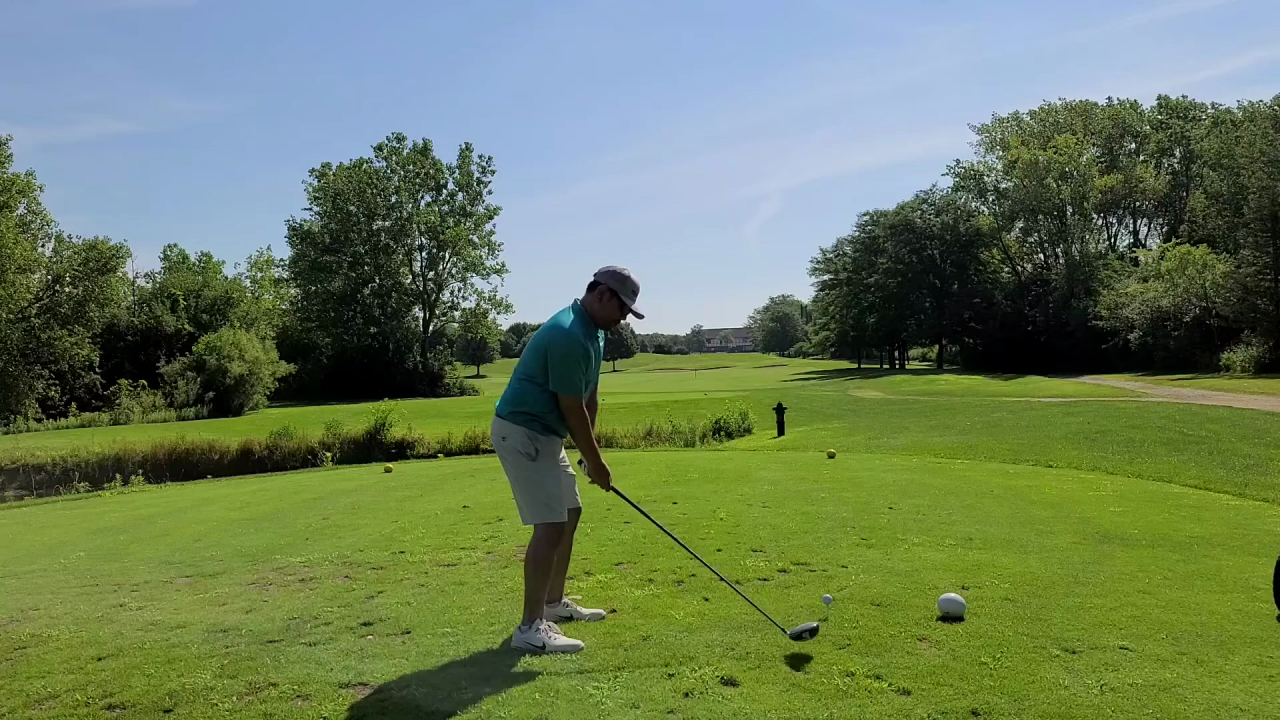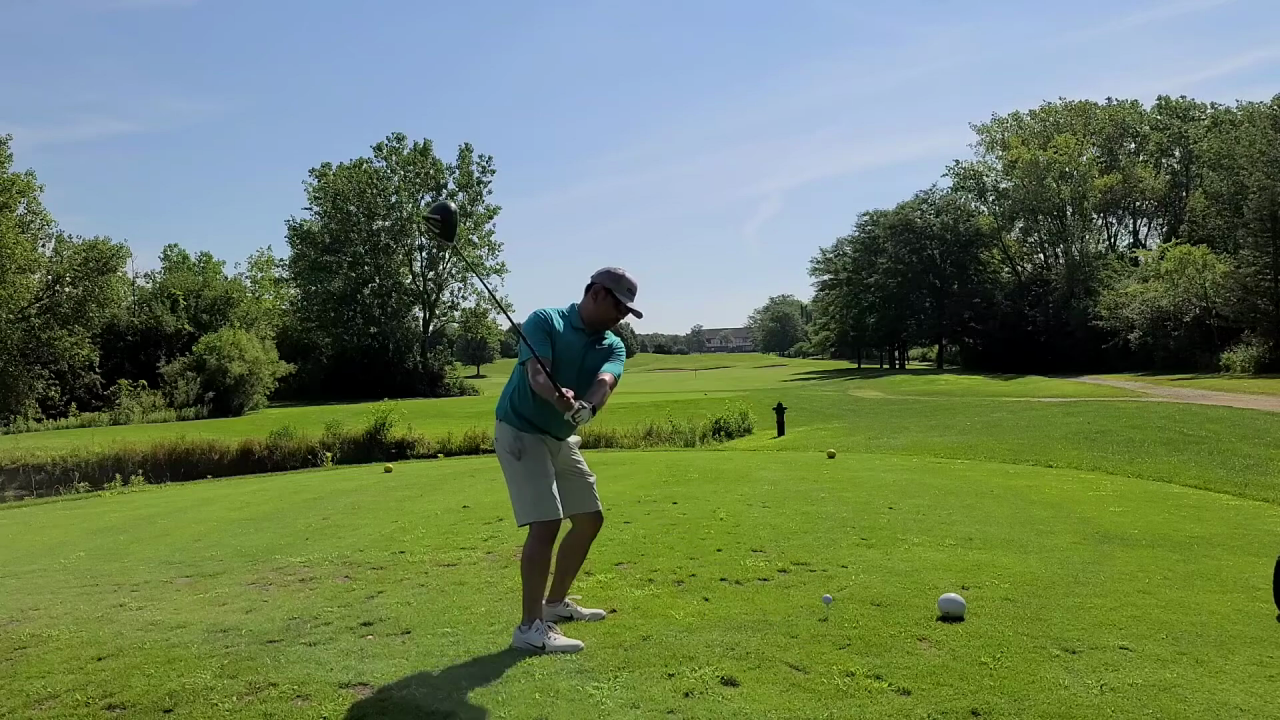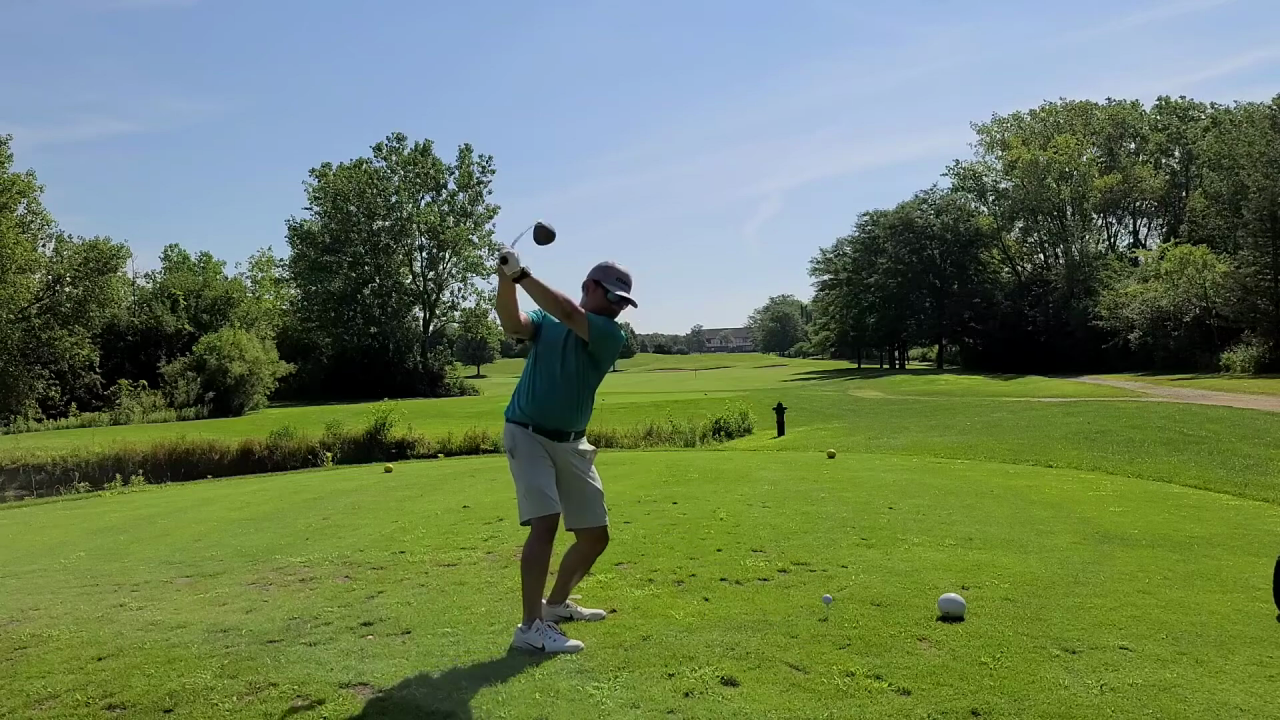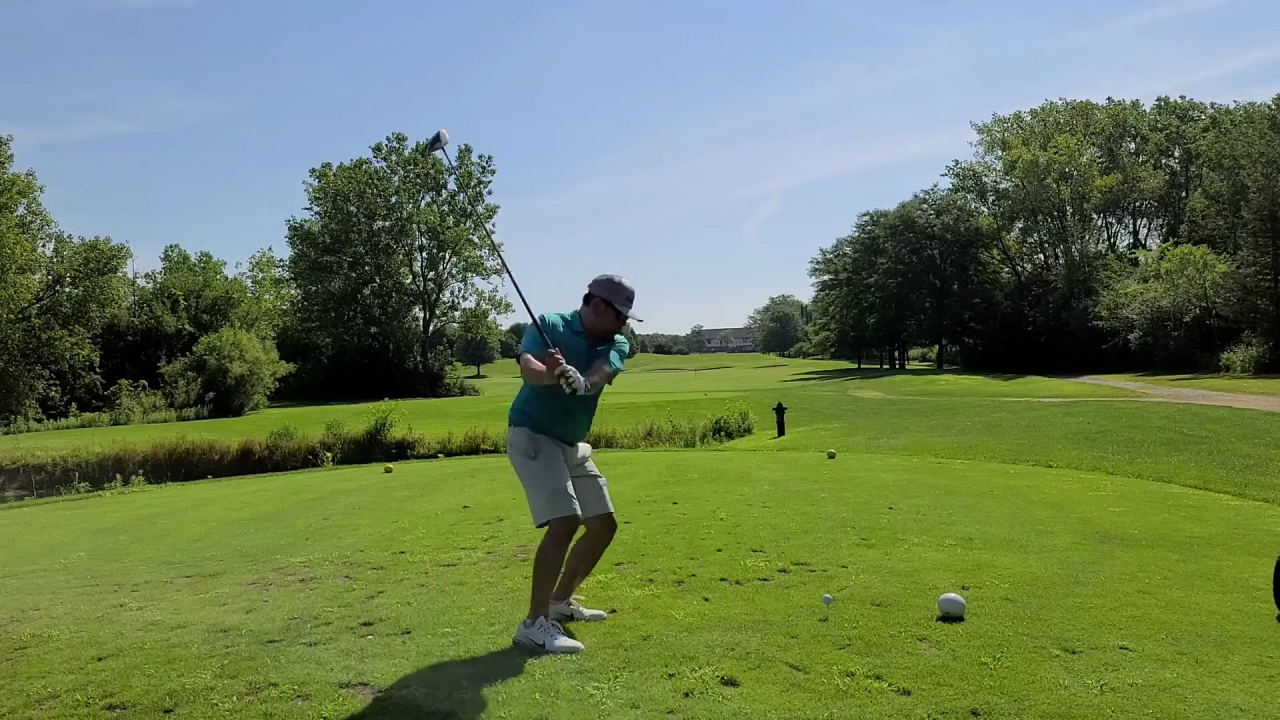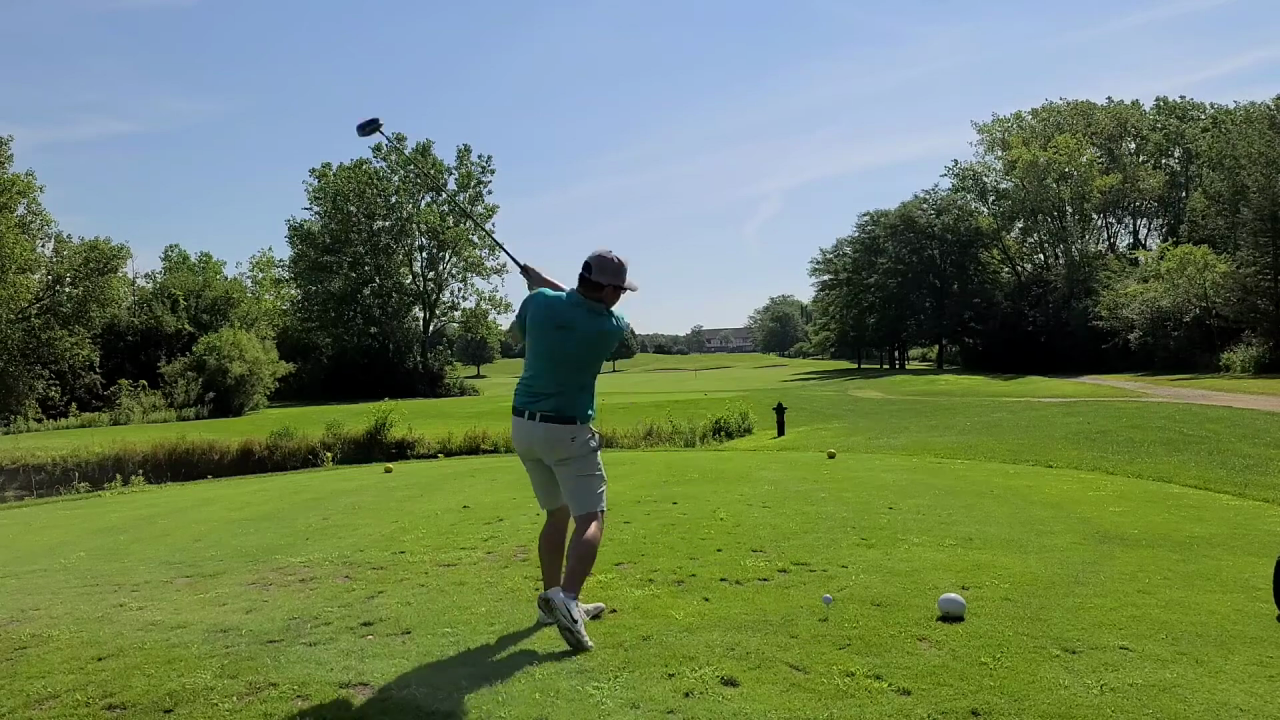
dt=0.3s
person 1, frame 1
left shoulder: (591, 332)
right shoulder: (569, 336)
left elbow: (590, 398)
right elbow: (571, 409)
left wrist: (591, 454)
right wrist: (595, 461)
left hip: (542, 434)
right hip: (522, 433)
left knee: (568, 516)
right knee: (551, 525)
left ankle: (554, 603)
right ankle: (531, 627)
person 1, frame 2
left shoulder: (612, 346)
right shoulder: (545, 319)
left elbow: (605, 384)
right elbow: (536, 375)
left wrist: (584, 406)
right wrist: (558, 399)
left hip: (561, 439)
right hip: (520, 434)
left knee: (590, 520)
right knee: (546, 524)
left ankle: (556, 602)
right ankle: (531, 626)
person 1, frame 3
left shoulder: (610, 335)
right shoulder: (547, 317)
left elbow: (569, 315)
right elbow: (512, 324)
left wrist: (524, 276)
right wrist: (506, 280)
left hip: (571, 445)
right hip: (526, 435)
left knee: (596, 535)
right knee: (545, 521)
left ankle: (557, 602)
right ankle: (531, 625)
person 1, frame 4
left shoulder: (617, 346)
right shoulder: (550, 326)
left elbow: (598, 382)
right elbow: (530, 370)
left wrist: (573, 375)
right wrist: (551, 373)
left hip: (570, 443)
right hip: (534, 440)
left knee: (603, 525)
right knee: (562, 523)
left ankle: (560, 602)
right ankle: (535, 623)
person 1, frame 5
left shoulder: (539, 302)
right shoulder: (611, 327)
left elbow: (521, 333)
right wrist: (536, 275)
left hip: (524, 426)
right hip: (567, 432)
left knee: (558, 512)
right knee: (590, 519)
left ankle: (556, 596)
right ankle: (566, 596)
